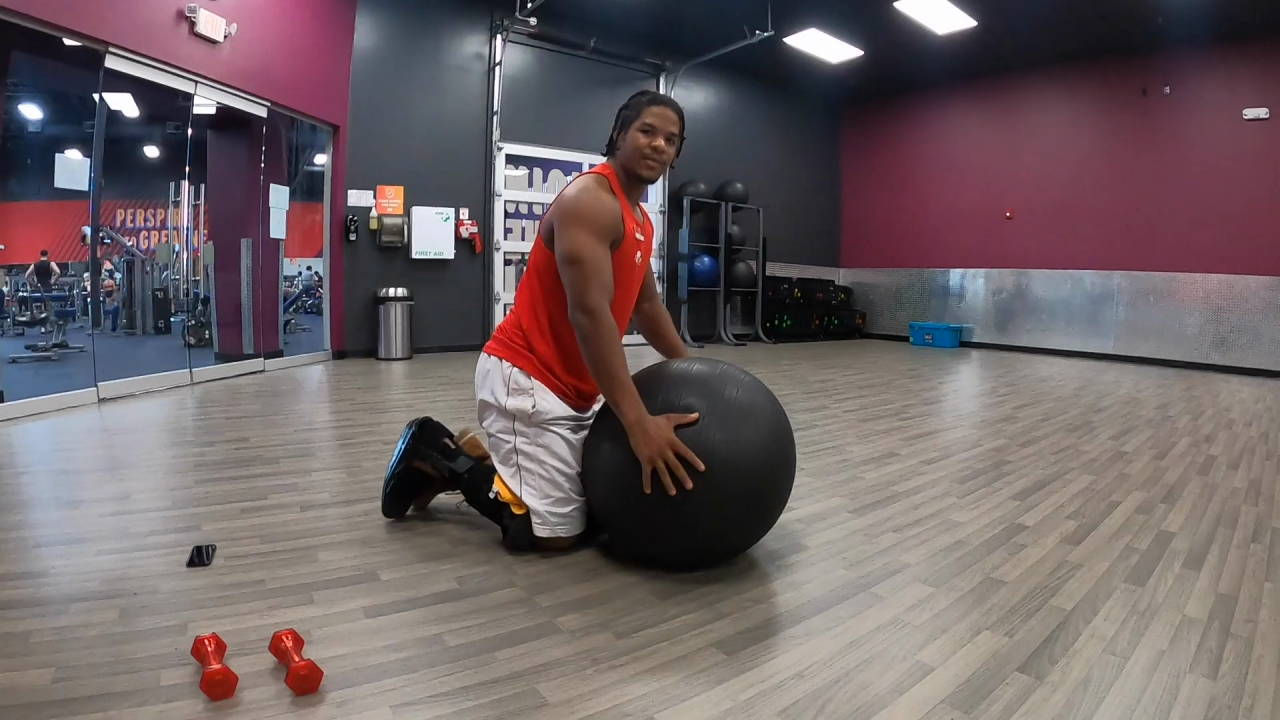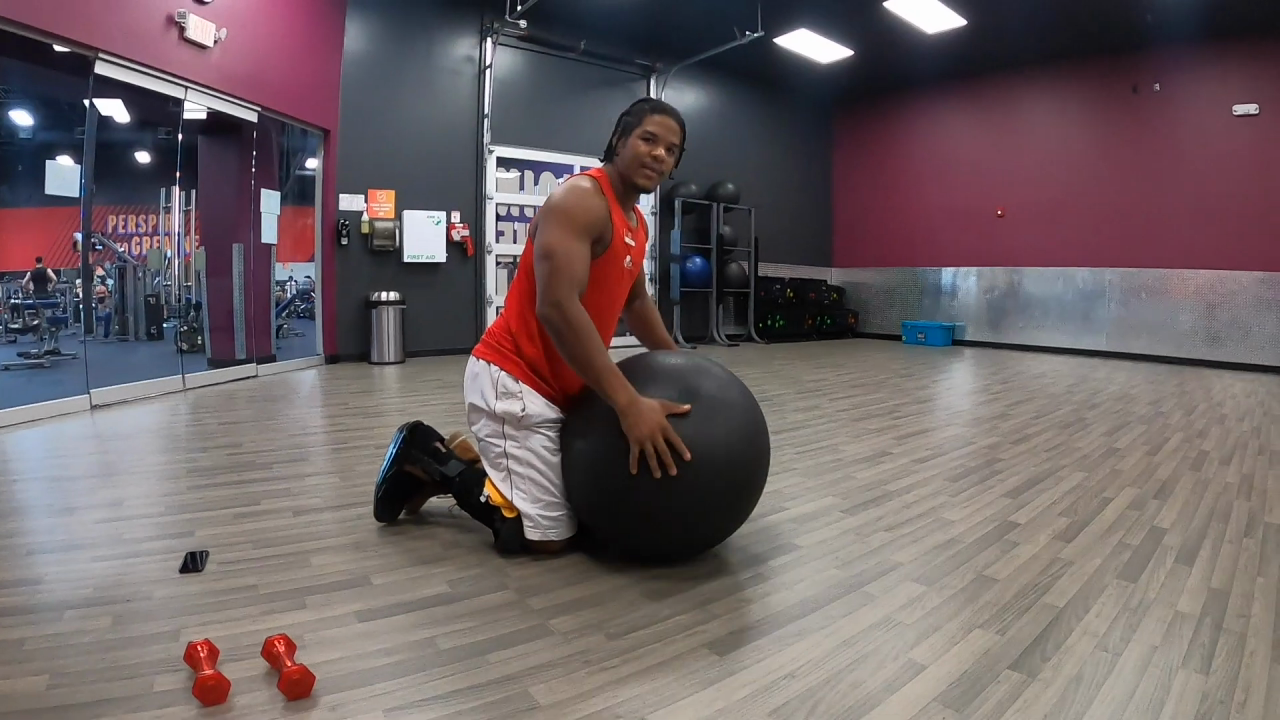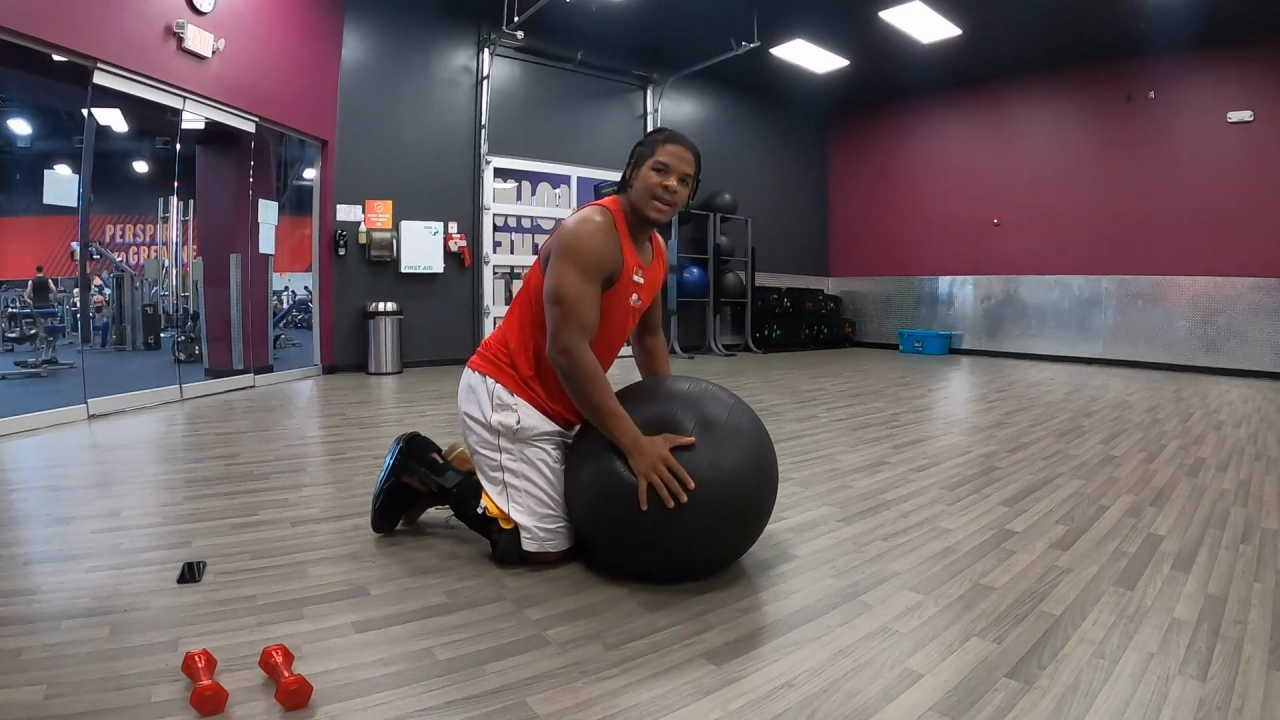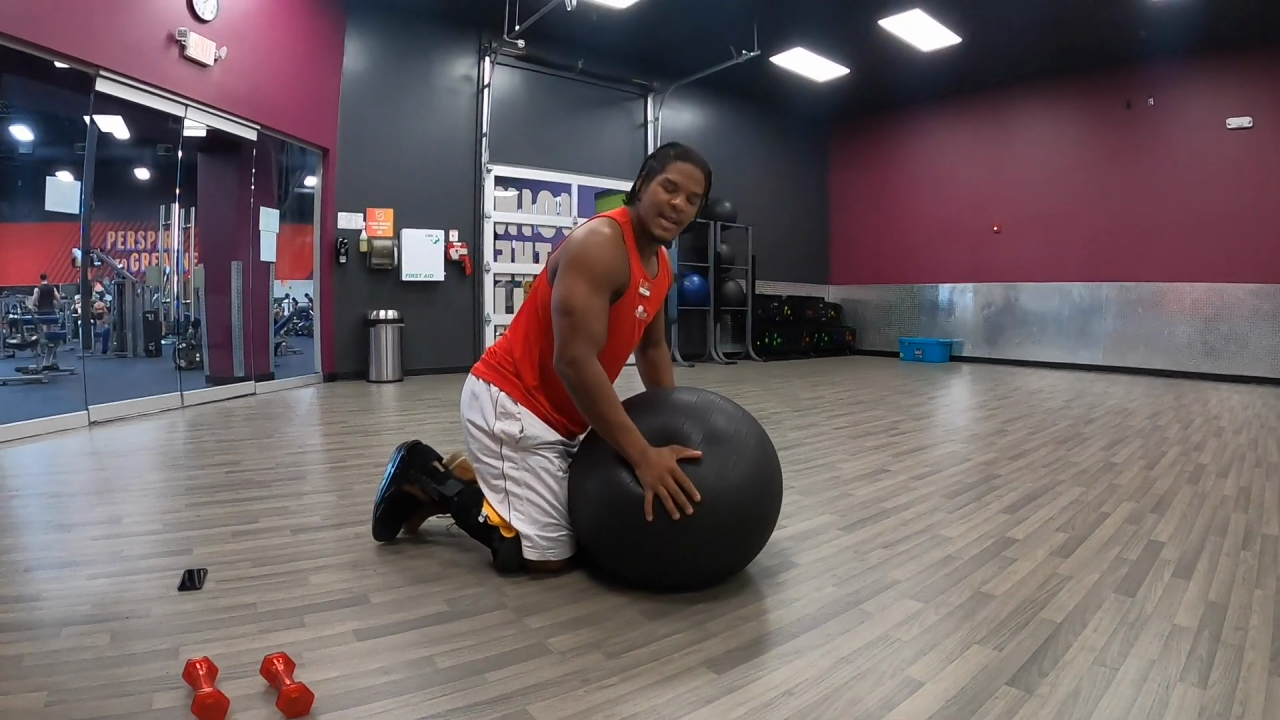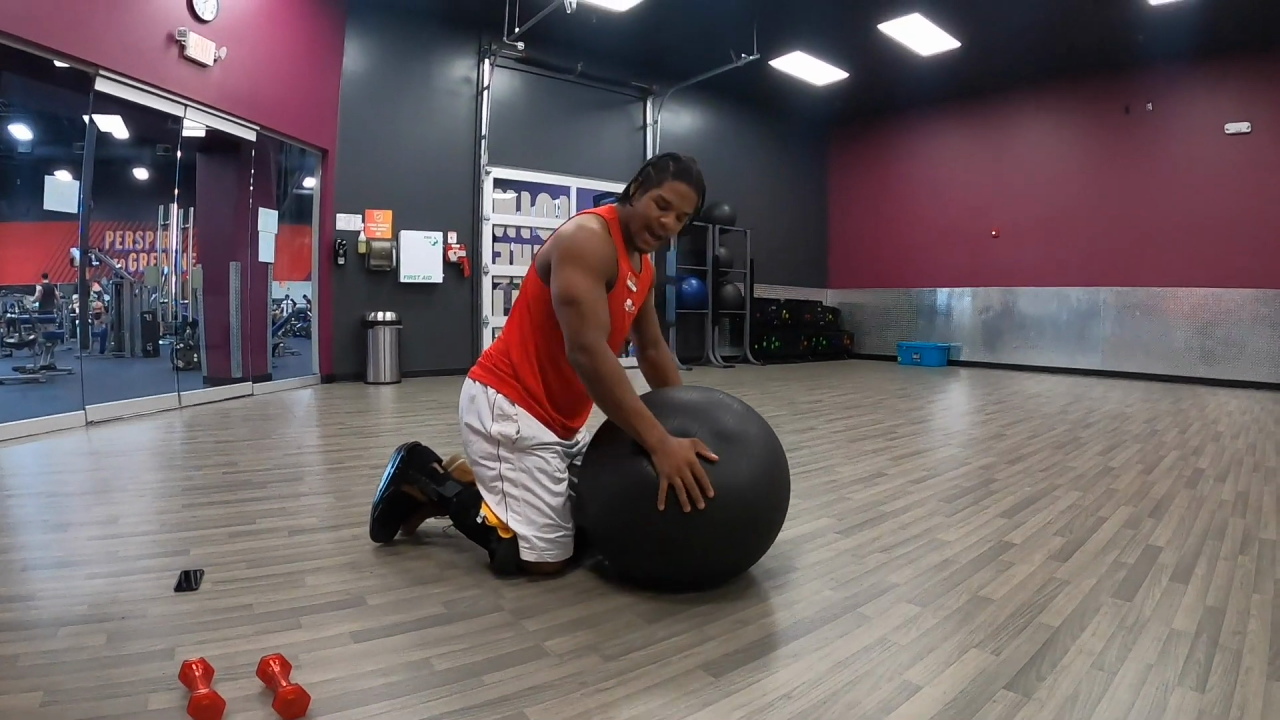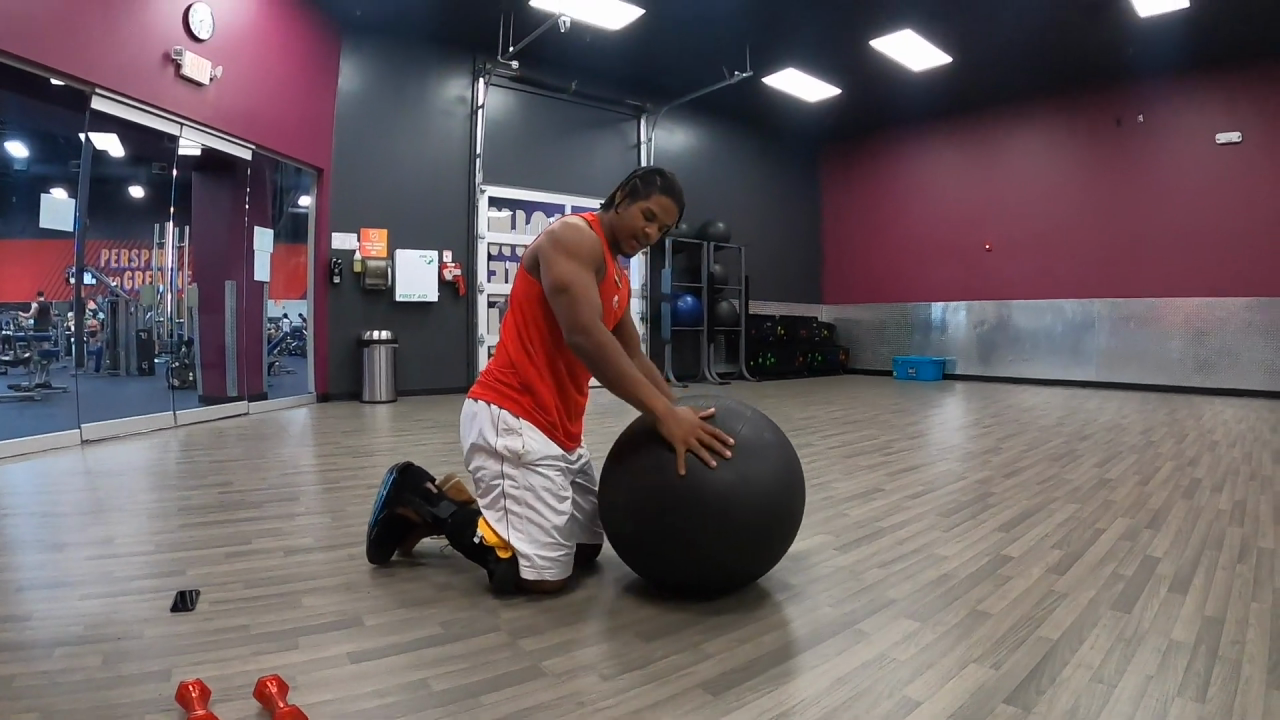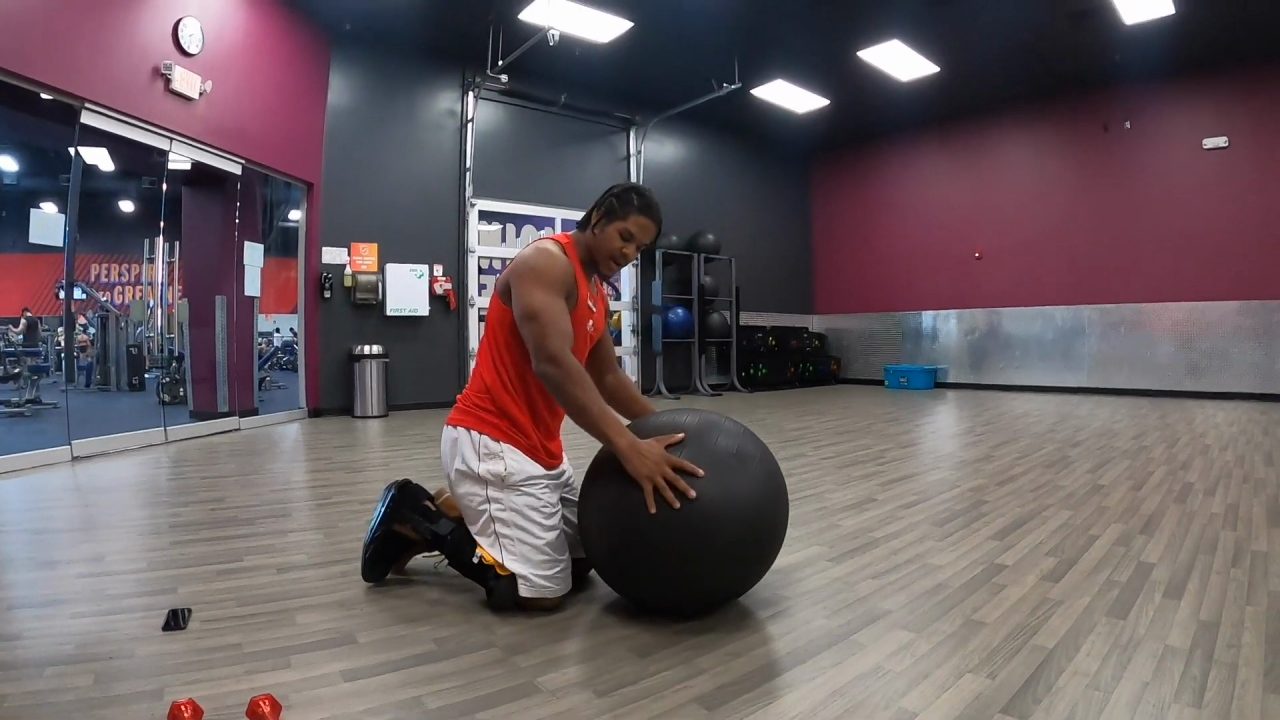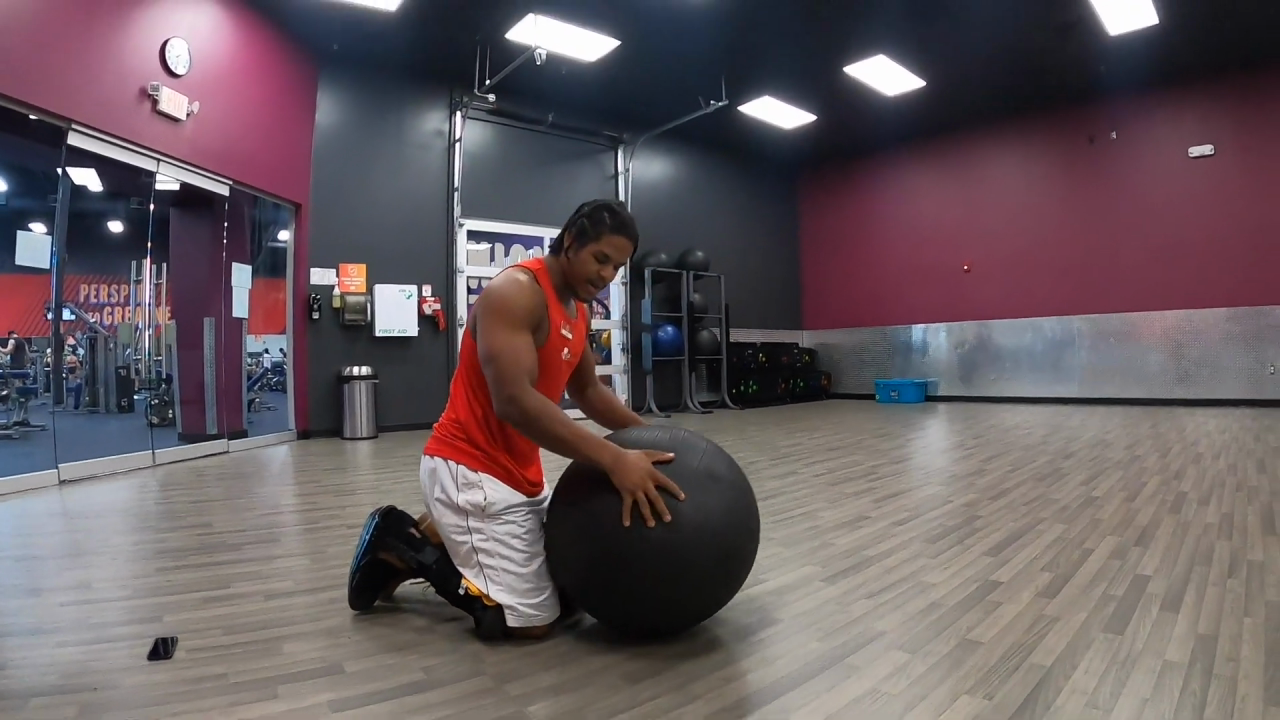
dt=0.3s
person 1, frame 1
left shoulder: (640, 218)
right shoulder: (590, 200)
left elbow: (646, 303)
right elbow: (588, 313)
right wrist: (638, 424)
left hip: (569, 386)
right hip: (527, 377)
right knee: (556, 532)
left ankle: (474, 456)
right ankle: (440, 458)
person 1, frame 2
left shoulder: (637, 223)
right shoulder: (581, 200)
left elbow: (635, 303)
right elbow: (558, 308)
right wrist: (629, 404)
left hip: (562, 388)
right hip: (514, 380)
right knee: (548, 534)
left ankle: (459, 461)
right ankle: (431, 459)
person 1, frame 3
left shoulder: (656, 254)
right shoulder: (591, 232)
left elbow: (648, 336)
right elbow: (566, 349)
right wrist: (634, 443)
left hip: (556, 402)
right hip: (509, 392)
right knee: (545, 546)
left ankle: (461, 467)
right ankle: (428, 471)
person 1, frame 4
left shoulder: (660, 266)
right shoulder: (599, 243)
left elbow: (652, 348)
right elbow: (574, 360)
right wrist: (642, 456)
left hip: (557, 411)
right hip: (510, 401)
right knee: (547, 555)
left ankle: (463, 479)
right ankle: (430, 480)
person 1, frame 5
left shoulder: (643, 265)
right shoulder: (587, 238)
left elbow: (652, 348)
right elbow: (587, 352)
right wrist: (659, 444)
left hip: (556, 413)
right hip: (509, 403)
right knee: (544, 556)
left ankle: (462, 478)
right ankle: (428, 481)
person 1, frame 6
left shoulder: (615, 273)
right shoulder: (573, 236)
left elbow: (633, 358)
right elbow: (585, 336)
left wrist: (679, 413)
right wrist: (664, 414)
left hip: (557, 425)
right hip: (510, 418)
left knee: (585, 549)
right knee: (542, 574)
left ankle: (457, 503)
right ankle: (422, 501)
person 1, frame 7
left shoulder: (596, 292)
right shoulder: (545, 261)
left elbow: (608, 376)
right elbow: (552, 363)
right wrist: (627, 446)
left hip: (538, 445)
right hip: (492, 441)
left knee: (578, 563)
right knee: (542, 591)
left ankle: (451, 514)
right ankle: (420, 520)
person 1, frame 8
left shoulder: (577, 308)
right shoulder: (515, 291)
left elbow: (587, 391)
right elbow: (514, 401)
right wrist: (614, 459)
left hip: (519, 474)
right hip: (471, 470)
right knee: (534, 618)
left ankle: (437, 539)
right ankle: (406, 548)
